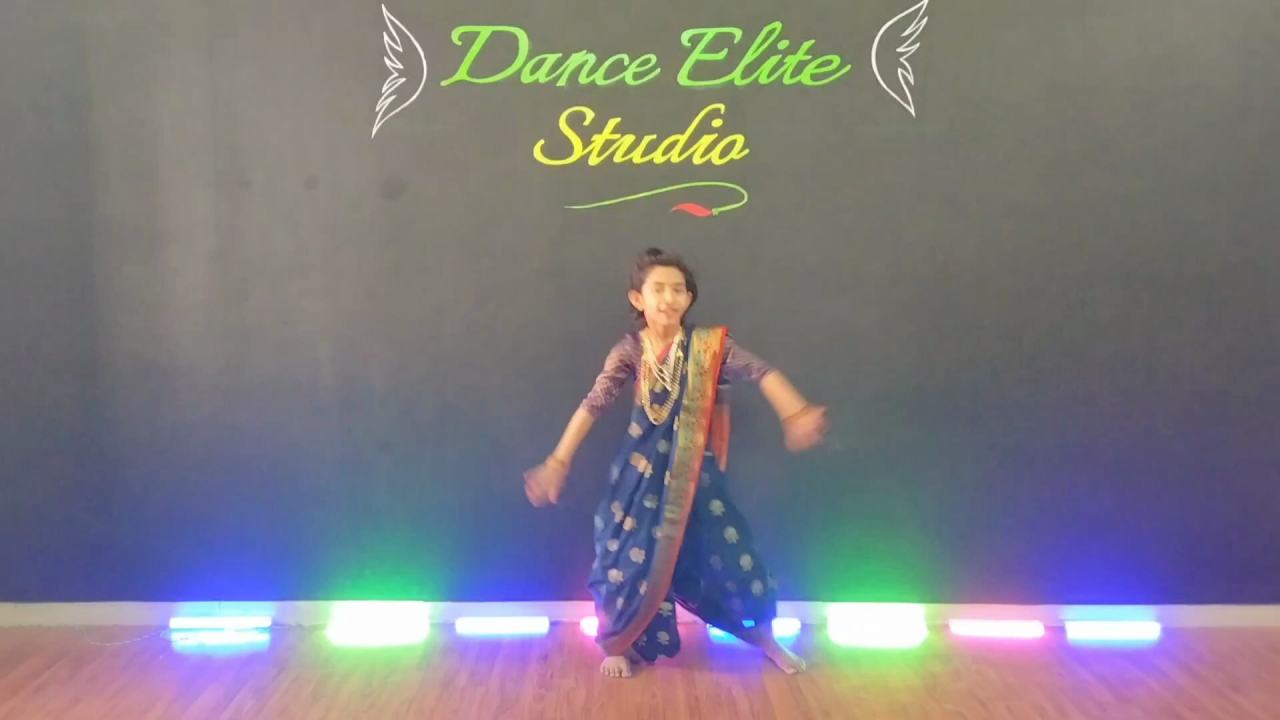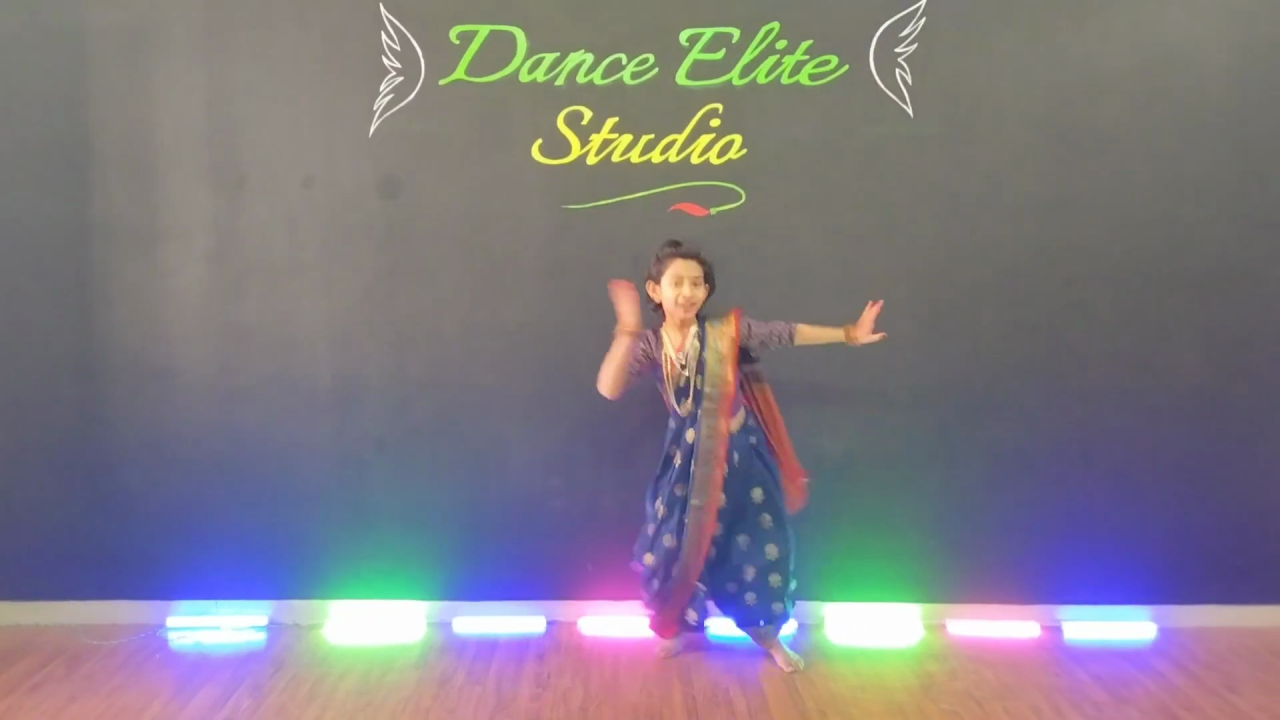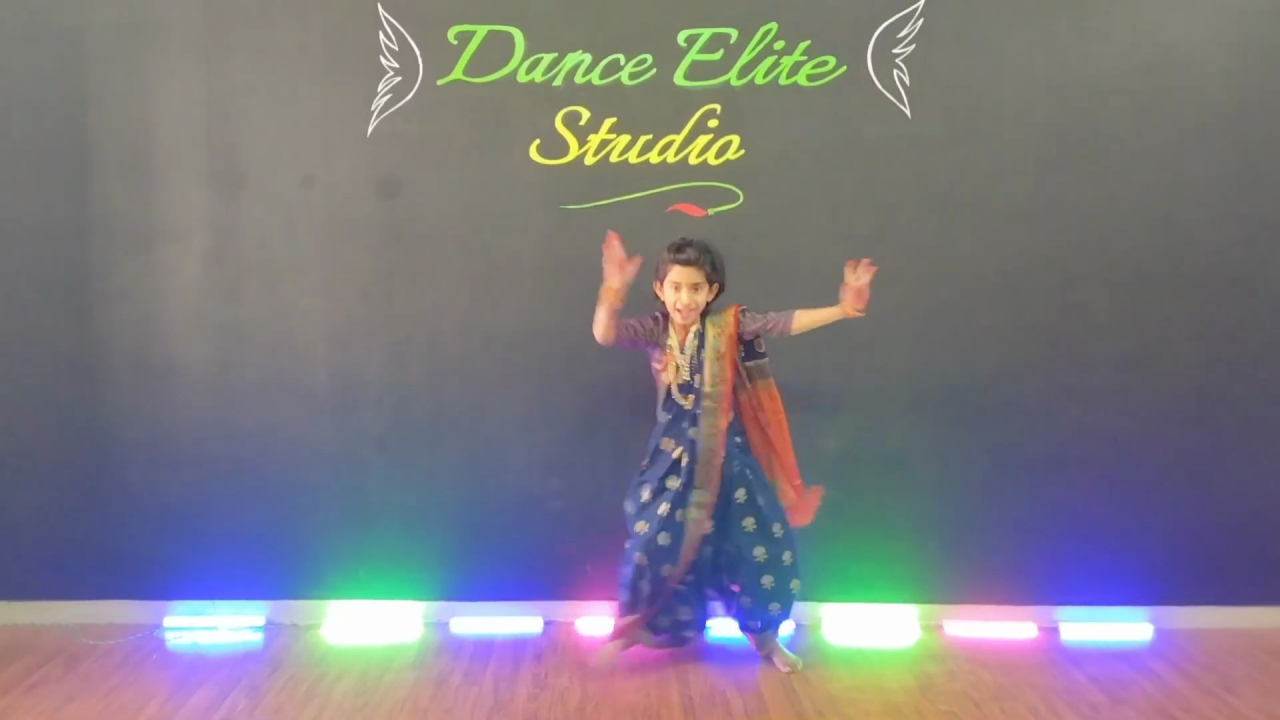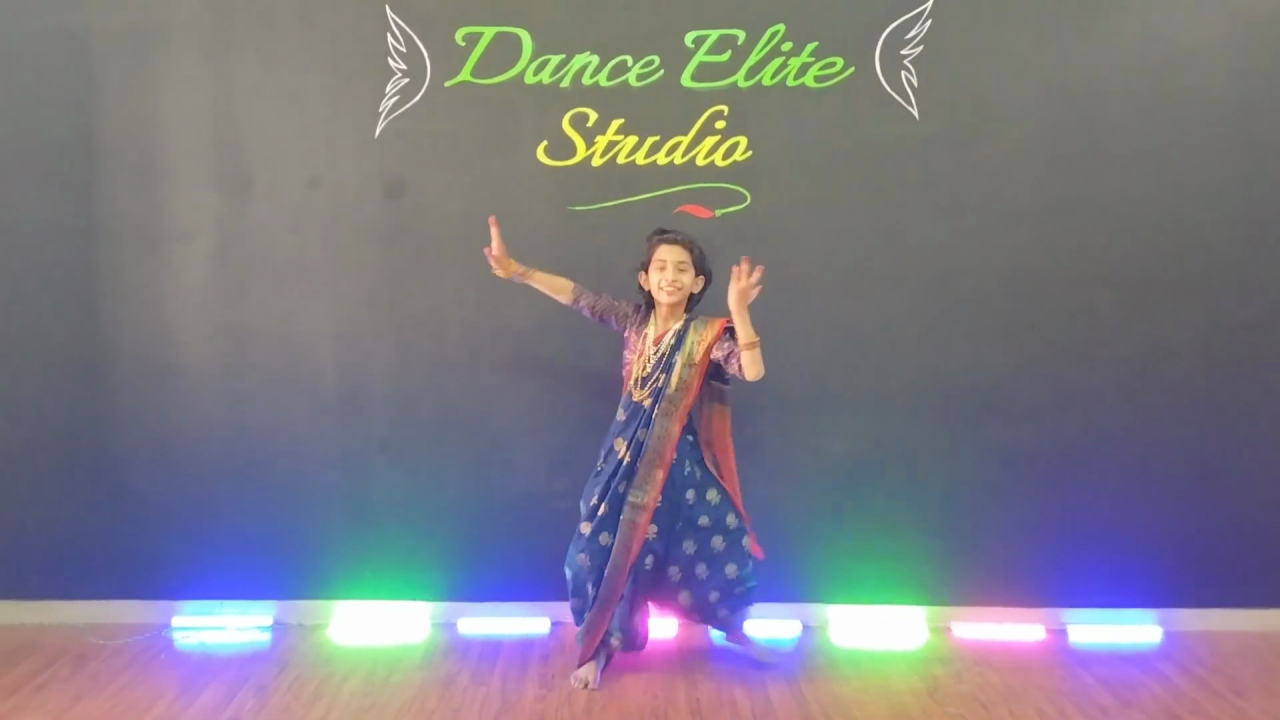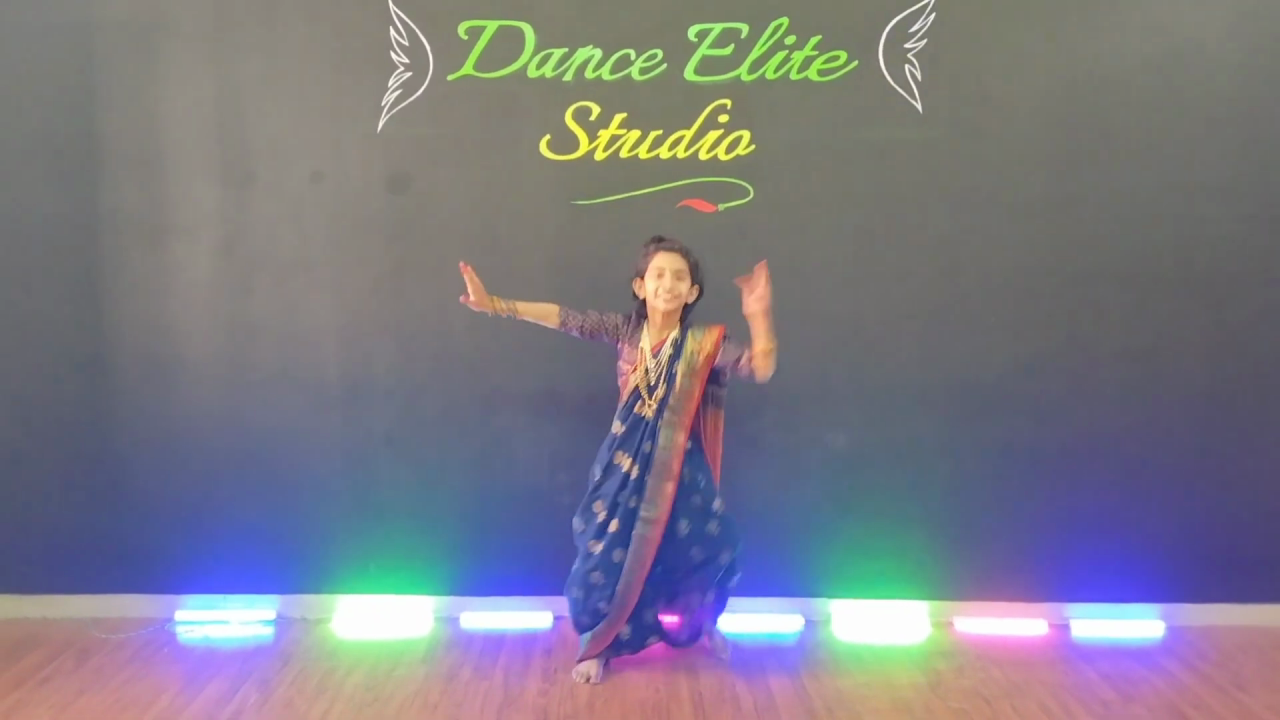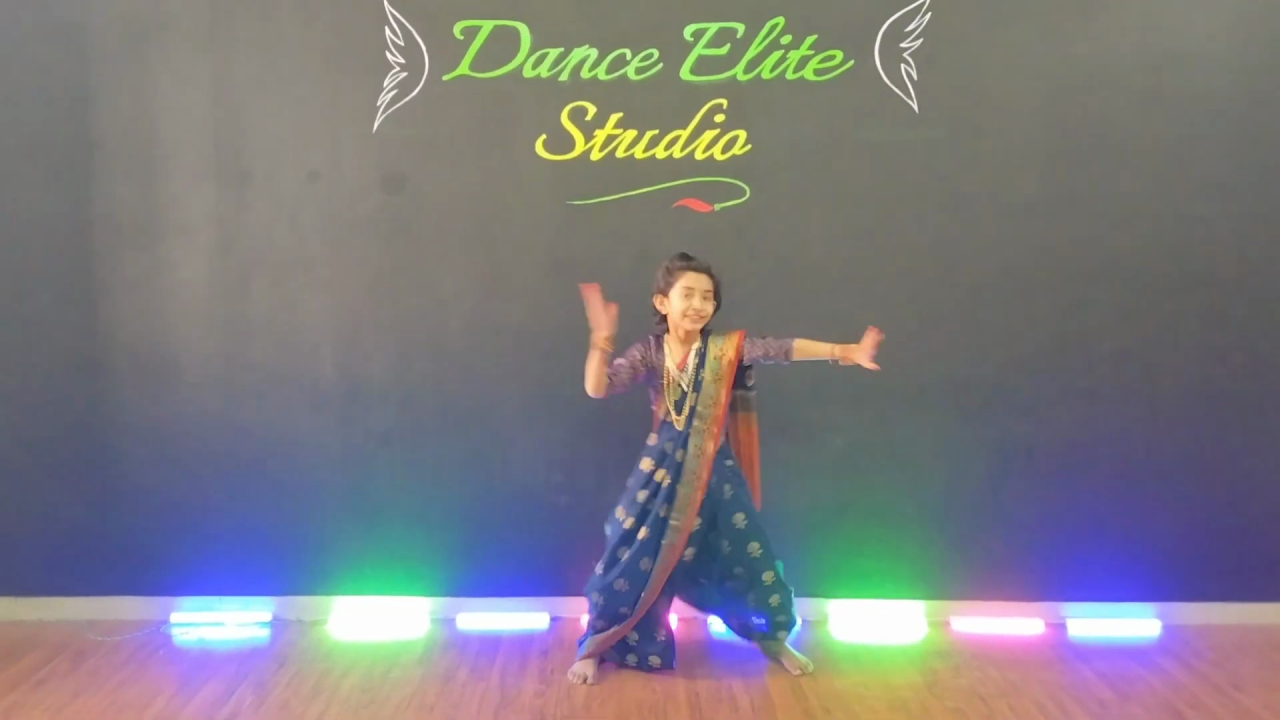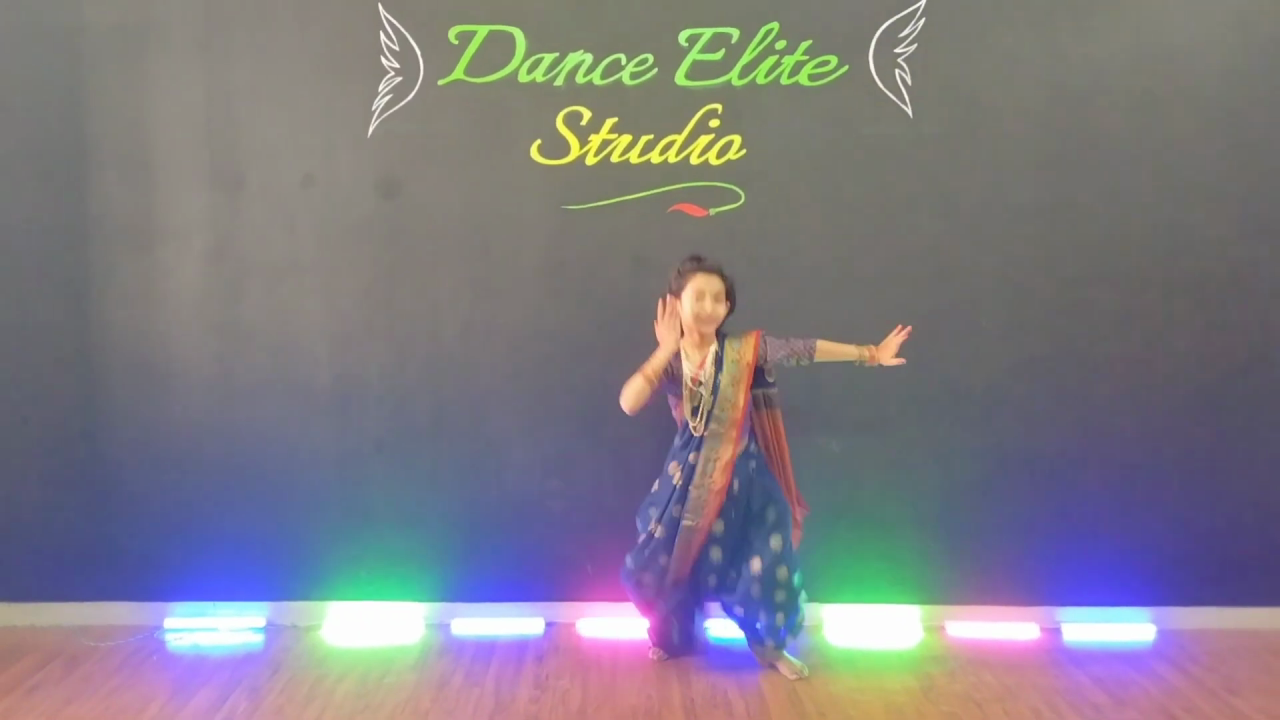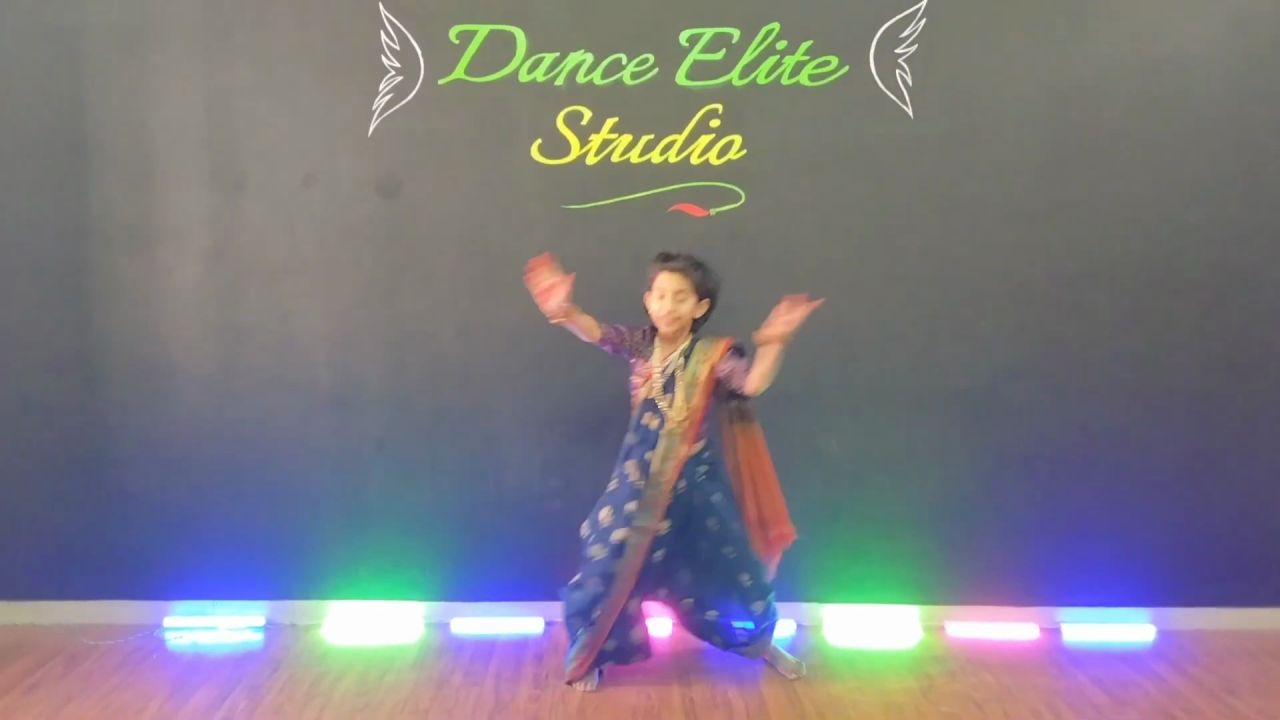
dt=0.3s
person 1, frame 1
left shoulder: (710, 345)
right shoulder: (629, 350)
left elbow: (762, 373)
right elbow: (592, 405)
left wrist: (795, 413)
right wrist: (558, 461)
left hip: (696, 470)
right hip: (644, 471)
left knee: (732, 552)
right knee: (628, 557)
left ankle: (762, 636)
right ankle: (619, 643)
person 1, frame 2
left shoulder: (731, 329)
right shoulder: (649, 346)
left elbow: (787, 333)
right elbow: (609, 388)
left wrist: (851, 334)
right wrist: (628, 330)
left hip: (739, 454)
right hip: (687, 456)
left knee: (762, 542)
right knee: (672, 544)
left ankle: (767, 634)
right ankle: (671, 627)
person 1, frame 3
left shoulder: (731, 325)
right shoulder: (652, 330)
left elbow: (785, 323)
right elbow: (604, 335)
left wrist: (843, 307)
right wrist: (613, 291)
left hip: (728, 456)
right hip: (674, 458)
left knee: (757, 544)
right knee: (658, 542)
left ankle: (764, 635)
right ankle: (633, 627)
person 1, frame 4
left shoulder: (709, 335)
right shoulder: (631, 319)
left elbow: (753, 372)
right elbow: (575, 295)
left wrist: (739, 313)
right wrist: (515, 270)
left hip: (680, 460)
right hip: (624, 457)
left knee: (719, 544)
right knee: (600, 548)
left ankle: (732, 624)
right ankle: (598, 646)
person 1, frame 5
left shoulder: (706, 343)
right shoulder: (613, 326)
left elbow: (761, 371)
right elbow: (559, 316)
left wrist: (758, 318)
right wrist: (496, 306)
left hip: (681, 465)
right hip: (623, 462)
left knee: (710, 548)
right knee: (608, 552)
left ankle: (699, 627)
right ankle: (600, 645)
person 1, frame 6
left shoulder: (730, 348)
right shoulder: (648, 353)
left elbow: (786, 349)
right elbow: (598, 389)
left wrist: (849, 353)
right wrist: (601, 340)
left hip: (716, 472)
right hip: (662, 471)
left knee: (751, 557)
right knee: (630, 559)
left ankle: (773, 640)
right ankle: (594, 648)
person 1, frame 7
left shoulder: (748, 350)
right shoulder: (668, 362)
left elbow: (807, 351)
right elbow: (629, 403)
left wrist: (871, 353)
right wrist: (665, 350)
left hip: (744, 474)
right hip: (686, 475)
left knee: (770, 562)
right knee: (662, 562)
left ankle: (768, 644)
right ankle: (672, 635)
person 1, frame 8
left shoulder: (713, 355)
right shoulder: (636, 342)
left elbow: (753, 382)
right elbow: (595, 330)
left wrist: (773, 338)
right wrist: (563, 310)
left hip: (695, 479)
right hip: (639, 476)
left knee: (731, 562)
right knee: (607, 564)
left ankle: (760, 643)
right ankle: (592, 655)
